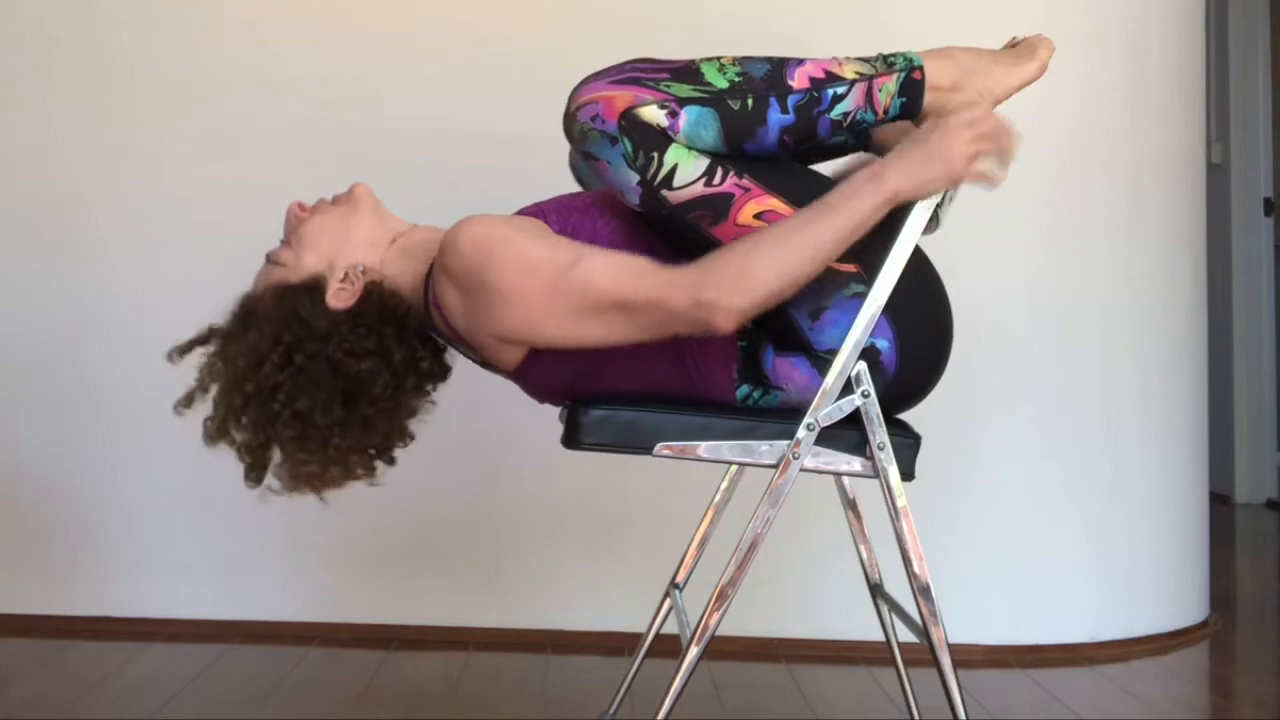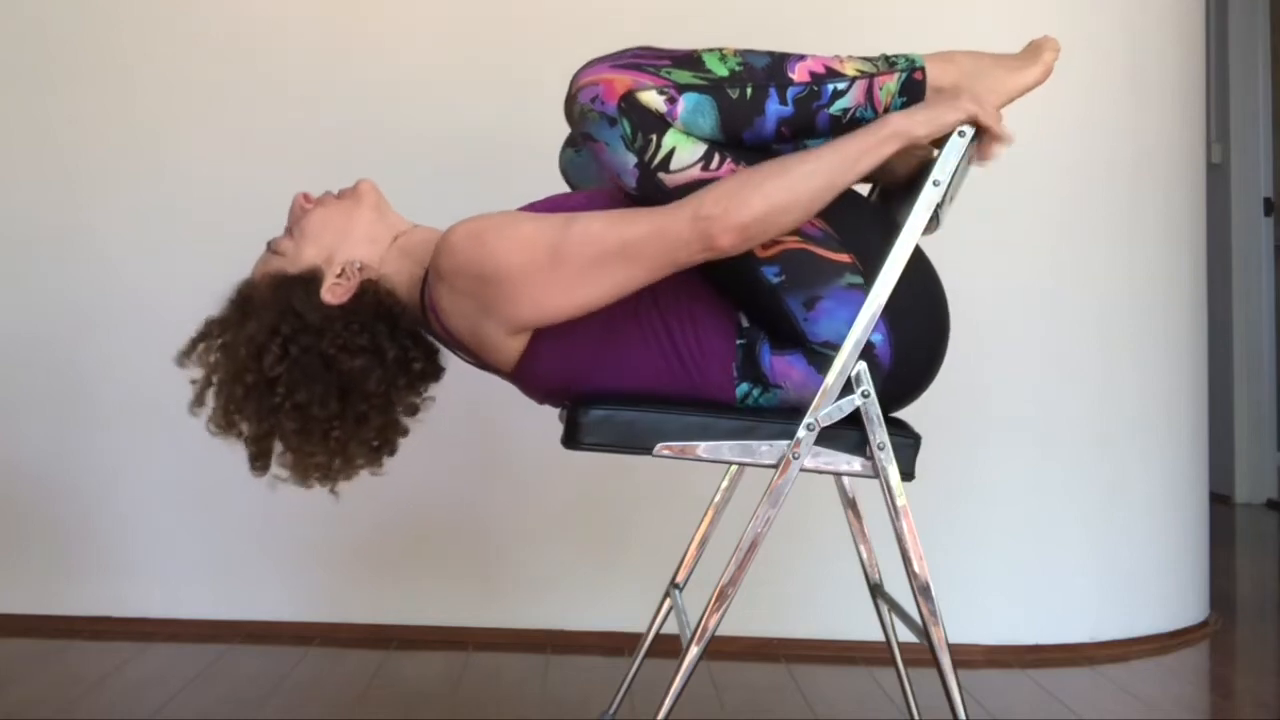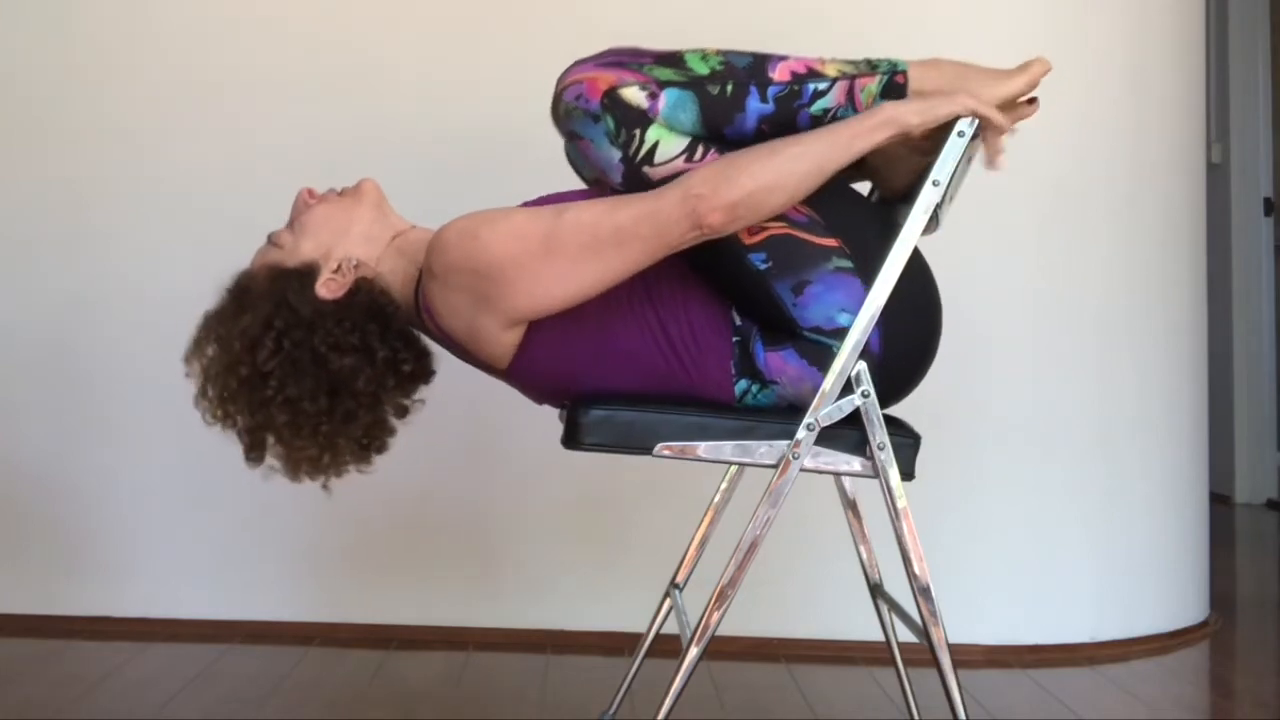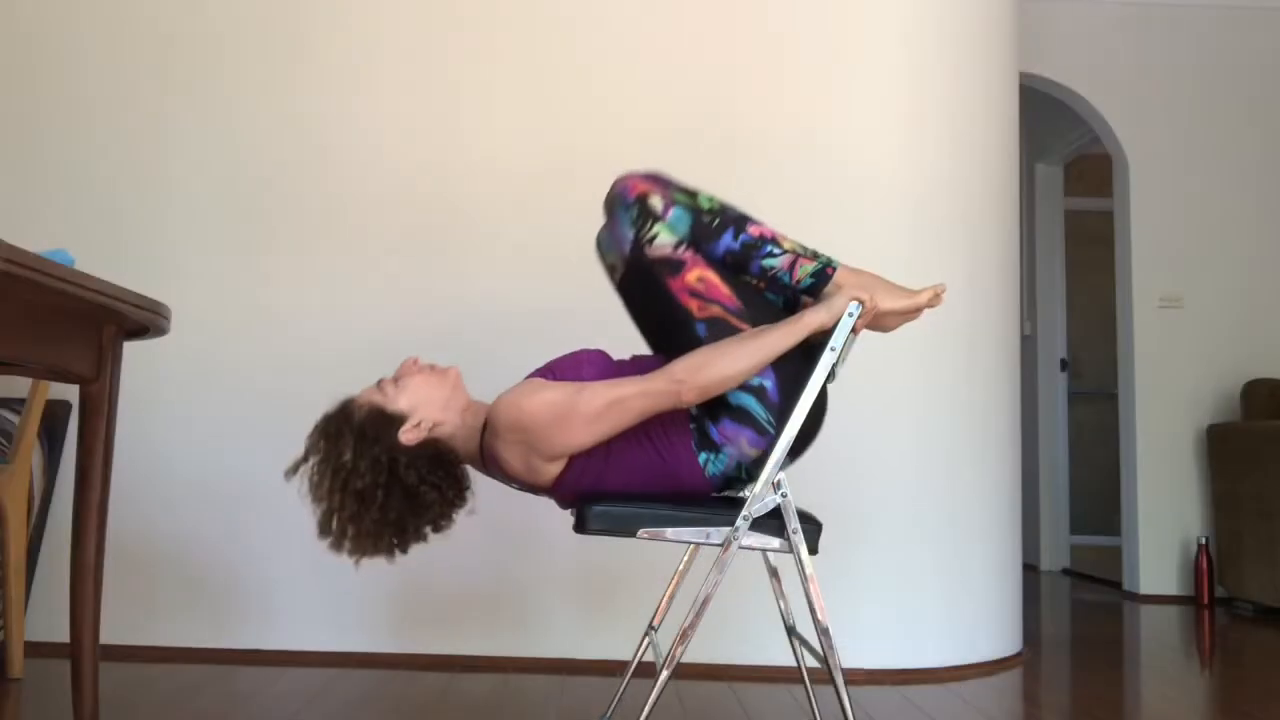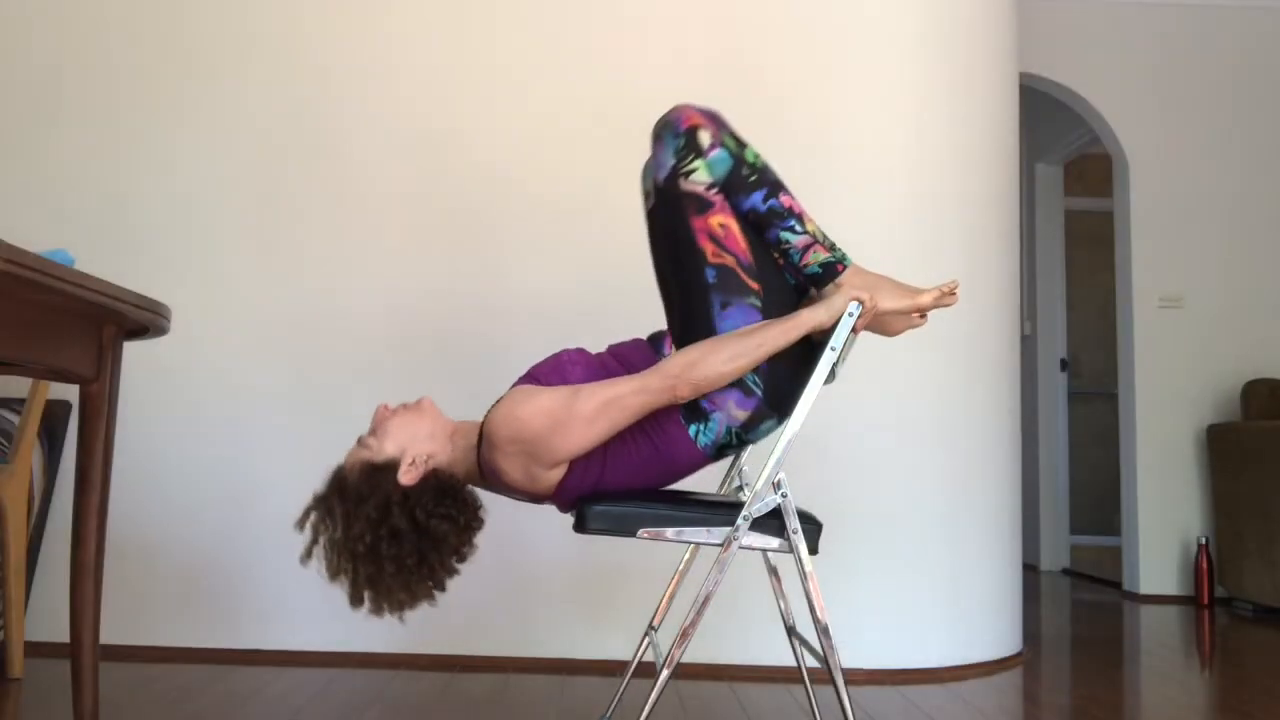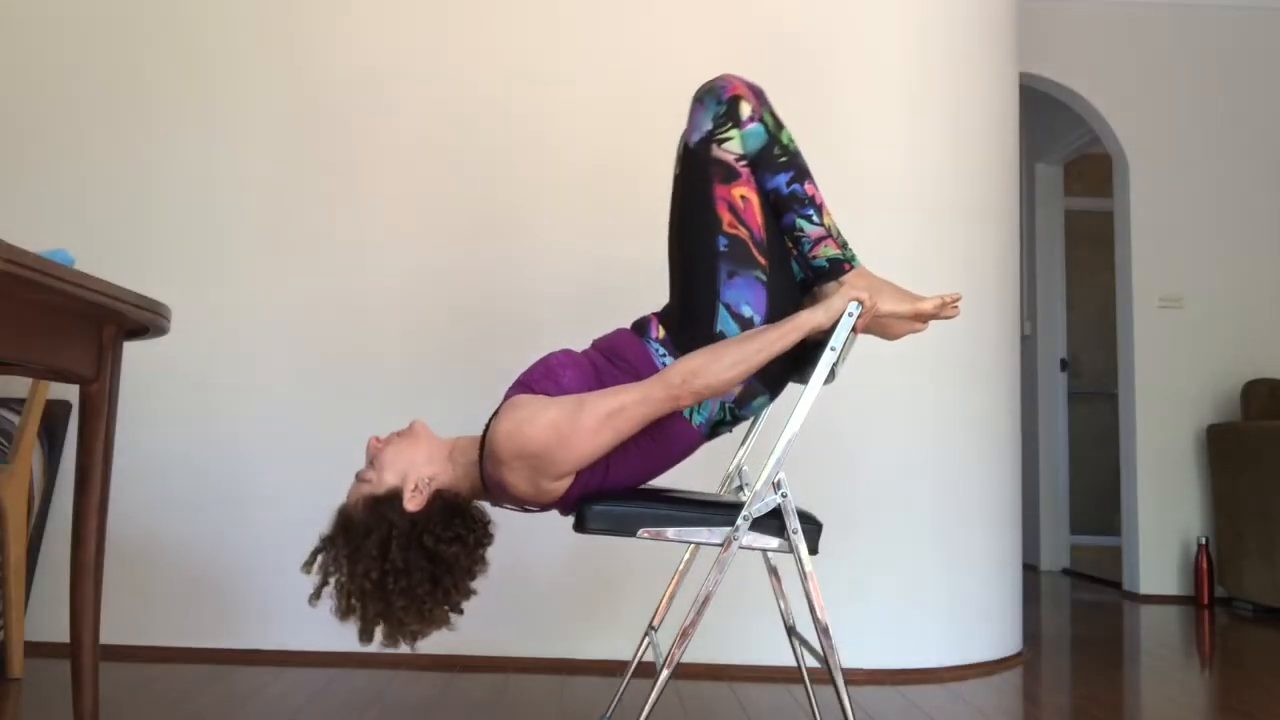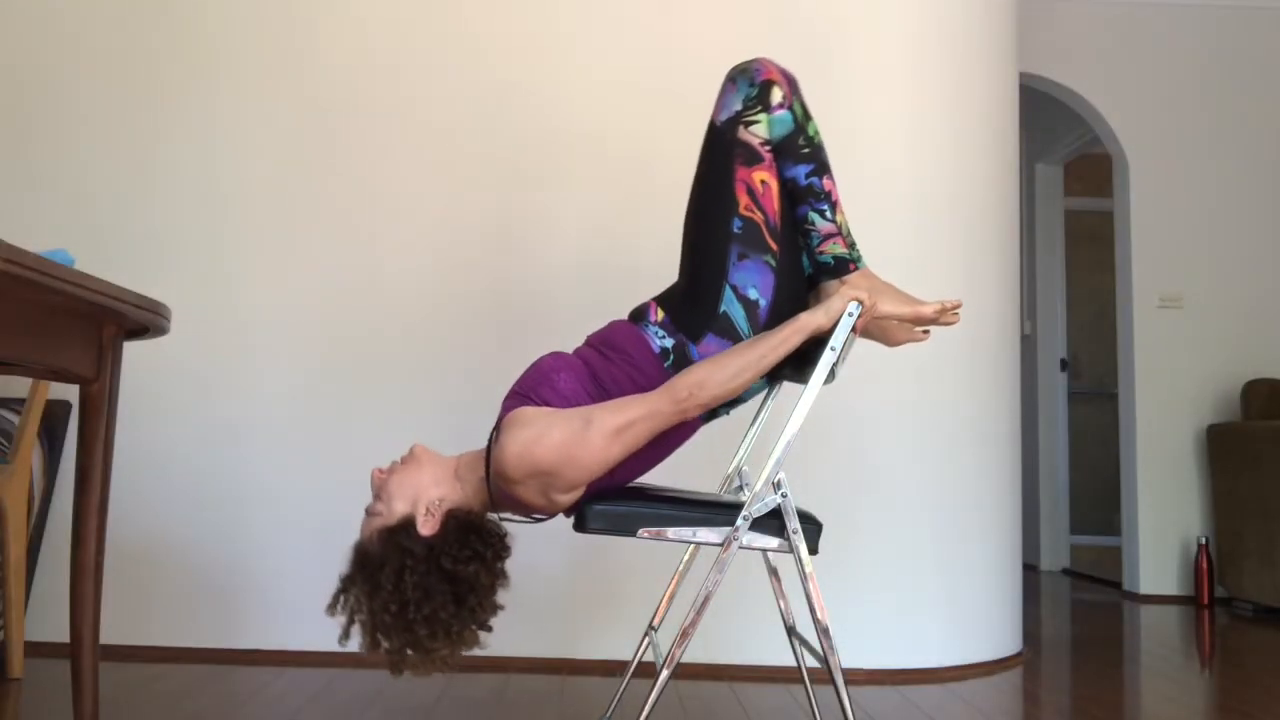
dt=0.7s
person 1, frame 1
left shoulder: (454, 281)
right shoulder: (477, 262)
right elbow: (710, 300)
right wrist: (892, 178)
left hip: (794, 352)
right hip: (844, 346)
left knee: (609, 148)
right knee: (616, 108)
left ankle: (909, 111)
right ankle: (933, 84)
person 1, frame 2
left shoulder: (458, 283)
right shoulder: (474, 263)
left elbow: (677, 224)
right elbow: (711, 227)
right wrist: (905, 126)
left hip: (774, 337)
right hip: (835, 345)
left knee: (598, 146)
right knee: (616, 89)
right ankle: (933, 83)
person 1, frame 3
left shoulder: (462, 279)
right shoulder: (470, 261)
left elbow: (667, 216)
right elbow: (702, 208)
right wrist: (900, 114)
left hip: (780, 334)
right hip: (831, 342)
right knee: (603, 90)
left ankle: (902, 149)
right ankle: (911, 93)
person 1, frame 4
left shoulder: (501, 435)
right elbow: (675, 388)
right wrist: (817, 317)
left hip: (726, 427)
right hip: (749, 420)
left knee: (630, 225)
right knee: (639, 201)
left ankle: (829, 288)
right ankle: (839, 294)
person 1, frame 5
left shoulder: (496, 452)
right shoulder: (518, 434)
left elbow: (663, 377)
right elbow: (670, 384)
right wrist: (815, 315)
left hip: (716, 385)
right hip: (734, 391)
left knee: (682, 143)
right knee: (687, 131)
left ankle: (842, 293)
right ankle: (846, 292)
person 1, frame 6
left shoulder: (501, 464)
right shoulder: (518, 445)
right elbow: (675, 391)
right wrist: (814, 317)
left hip: (688, 348)
right hip: (725, 347)
right knee: (727, 100)
left ankle: (836, 289)
right ankle: (844, 291)
person 1, frame 7
left shoulder: (507, 474)
right shoulder: (524, 456)
right elbow: (683, 400)
right wrist: (816, 318)
left hip: (684, 342)
right hip: (713, 341)
right knee: (758, 84)
left ankle: (840, 294)
right ankle: (846, 289)
